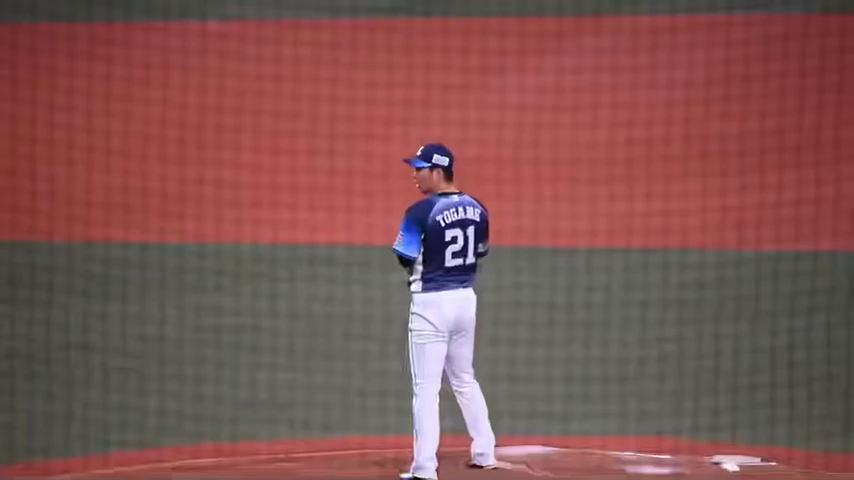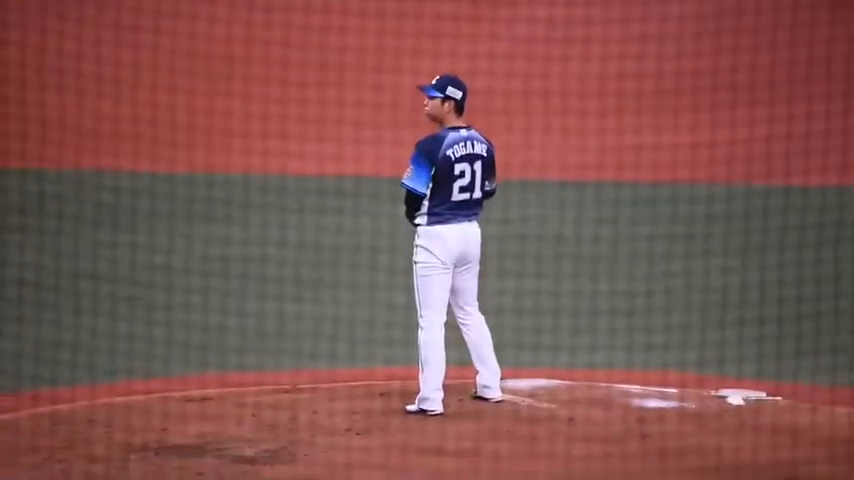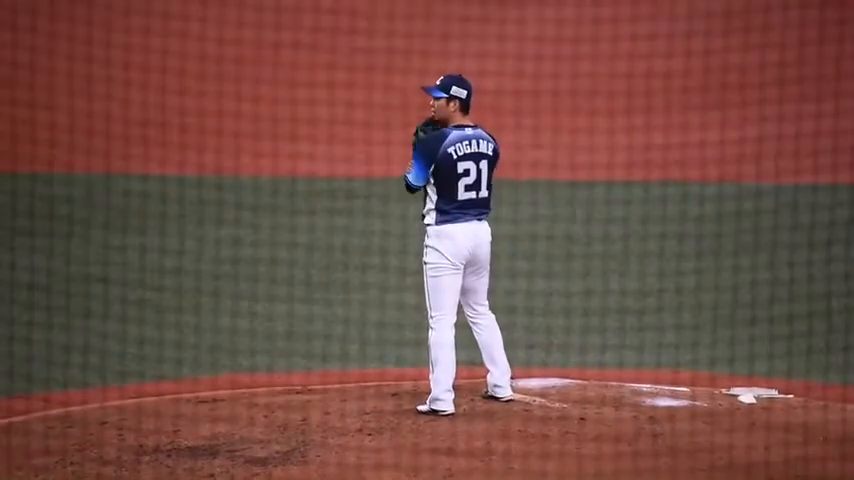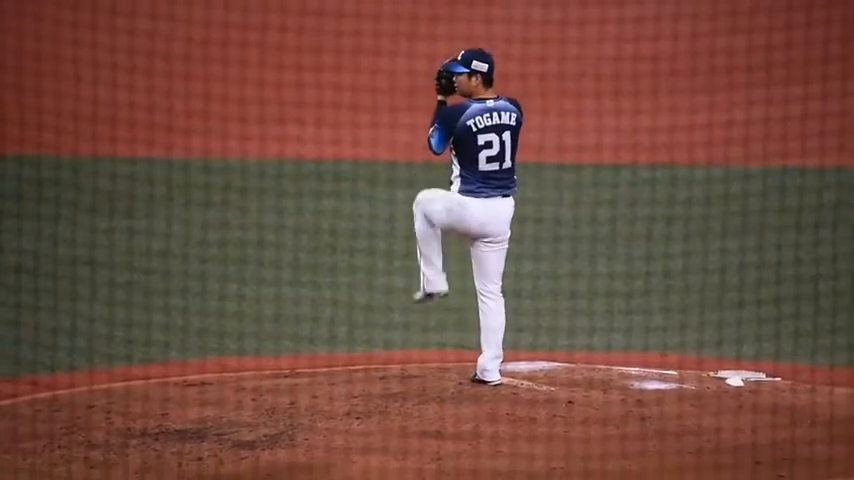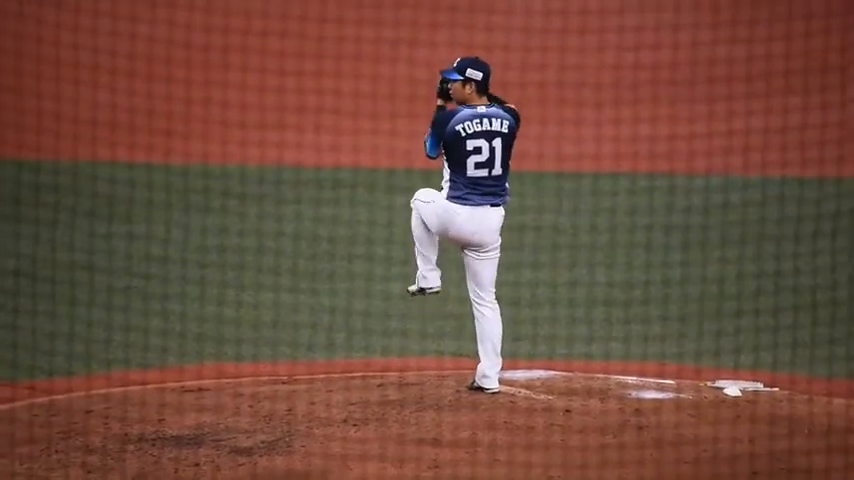
dt=0.7s
person 1, frame 1
left shoulder: (421, 211)
right shoulder: (477, 209)
left elbow: (405, 258)
left hip: (432, 303)
right hip: (465, 299)
left knee: (426, 387)
right knee: (465, 380)
person 1, frame 2
left shoulder: (431, 145)
right shoulder: (483, 144)
left elbow: (414, 196)
right elbow: (489, 191)
left wrist: (415, 217)
left hip: (436, 236)
right hip: (470, 233)
left knee: (431, 319)
right knee: (469, 312)
left ankle: (430, 399)
right ankle: (490, 386)
person 1, frame 3
left shoulder: (433, 142)
right shoulder: (489, 141)
left elbow: (413, 184)
left wrist: (419, 144)
left hip: (446, 236)
right hip: (480, 233)
left knee: (442, 320)
right knee: (480, 311)
left ankle: (441, 399)
right ankle: (501, 385)
person 1, frame 4
left shoulder: (456, 113)
right shoulder: (514, 110)
left elbow: (435, 146)
left wrist: (441, 99)
right wrist: (453, 100)
left hip: (465, 207)
right hip: (502, 210)
left knee: (424, 201)
right knee: (491, 292)
left ankle: (434, 281)
right ankle: (490, 369)
person 1, frame 5
left shoulder: (447, 118)
right shoulder: (510, 118)
left elbow: (431, 151)
left wrist: (440, 104)
right wrist: (485, 94)
left hip: (453, 215)
right hip: (490, 220)
left knee: (422, 198)
right knee: (484, 300)
left ankle: (429, 275)
right ankle: (489, 377)
